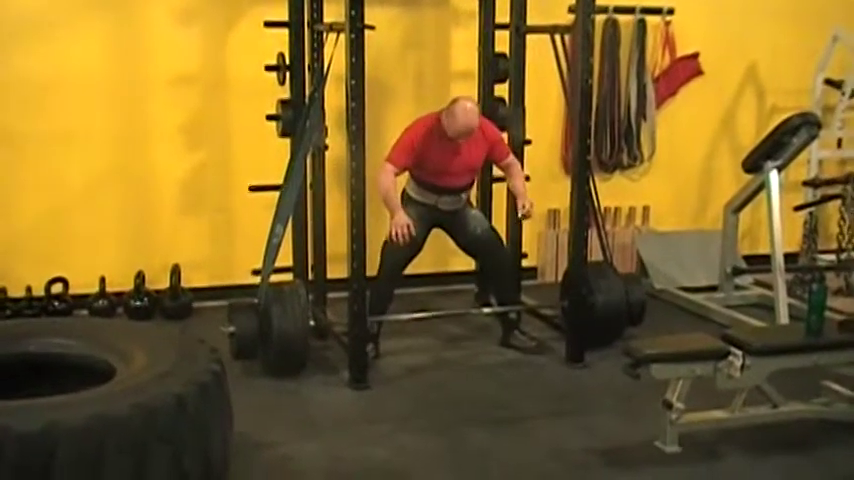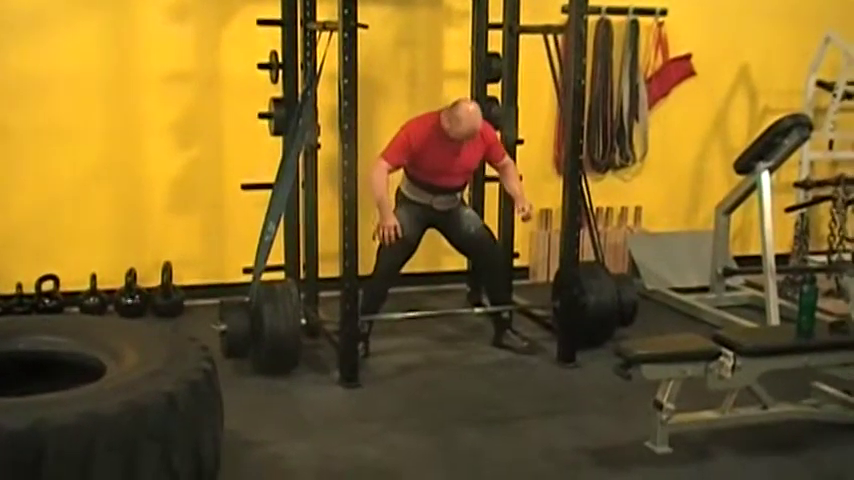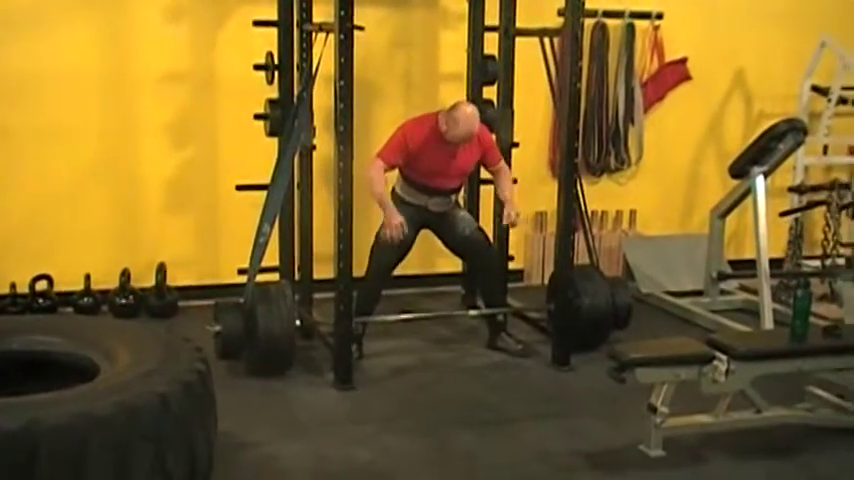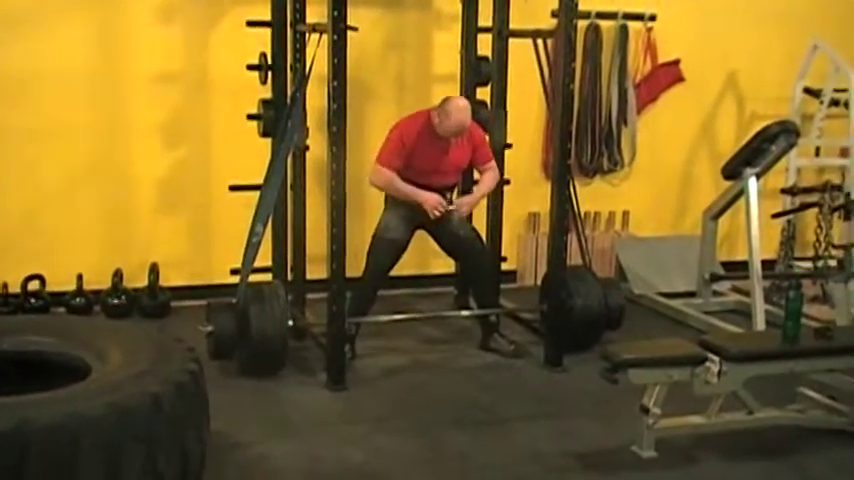
dt=0.3s
person 1, frame 1
left shoulder: (487, 131)
right shoulder: (419, 132)
left elbow: (510, 164)
right elbow: (386, 174)
left wrist: (521, 195)
right wrist: (397, 213)
left hip: (459, 205)
right hip: (419, 204)
left knee: (498, 257)
right knee: (391, 263)
left ankle: (511, 328)
right ankle: (370, 334)
person 1, frame 2
left shoulder: (484, 132)
right shoulder: (417, 130)
left elbow: (505, 165)
right elbow: (380, 169)
left wrist: (519, 197)
right wrist: (385, 212)
left hip: (453, 205)
right hip: (414, 203)
left knee: (493, 256)
right knee: (387, 263)
left ankle: (504, 328)
right ankle: (361, 333)
person 1, frame 3
left shoulder: (480, 136)
right shoulder: (414, 131)
left elbow: (500, 169)
right elbow: (376, 169)
left wrist: (509, 203)
right wrist: (389, 211)
left hip: (448, 206)
right hip: (409, 204)
left knee: (488, 259)
right knee: (380, 265)
left ankle: (498, 331)
right ankle: (355, 334)
person 1, frame 4
left shoulder: (472, 133)
right shoulder: (407, 129)
left elbow: (491, 171)
right elbow: (378, 176)
left wrist: (475, 197)
right wrist: (421, 197)
left hip: (445, 206)
right hip: (404, 204)
left knee: (482, 261)
right knee: (376, 267)
left ankle: (491, 332)
right ankle: (347, 335)
